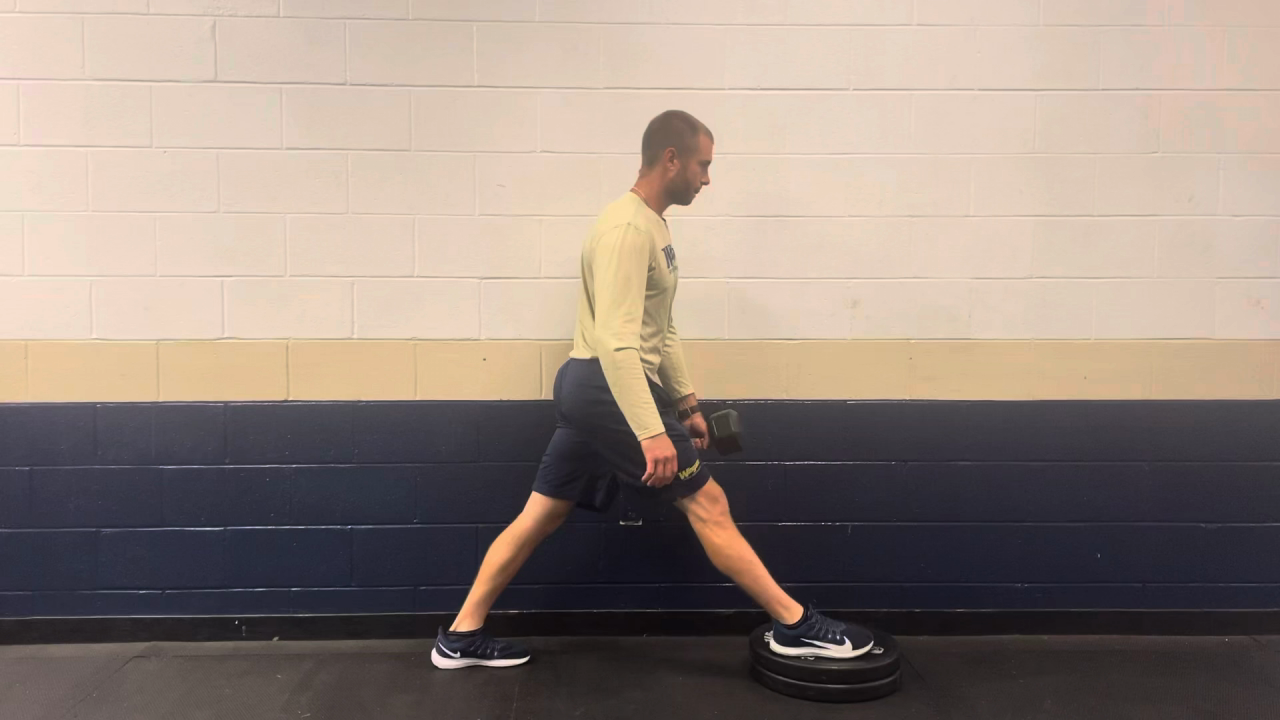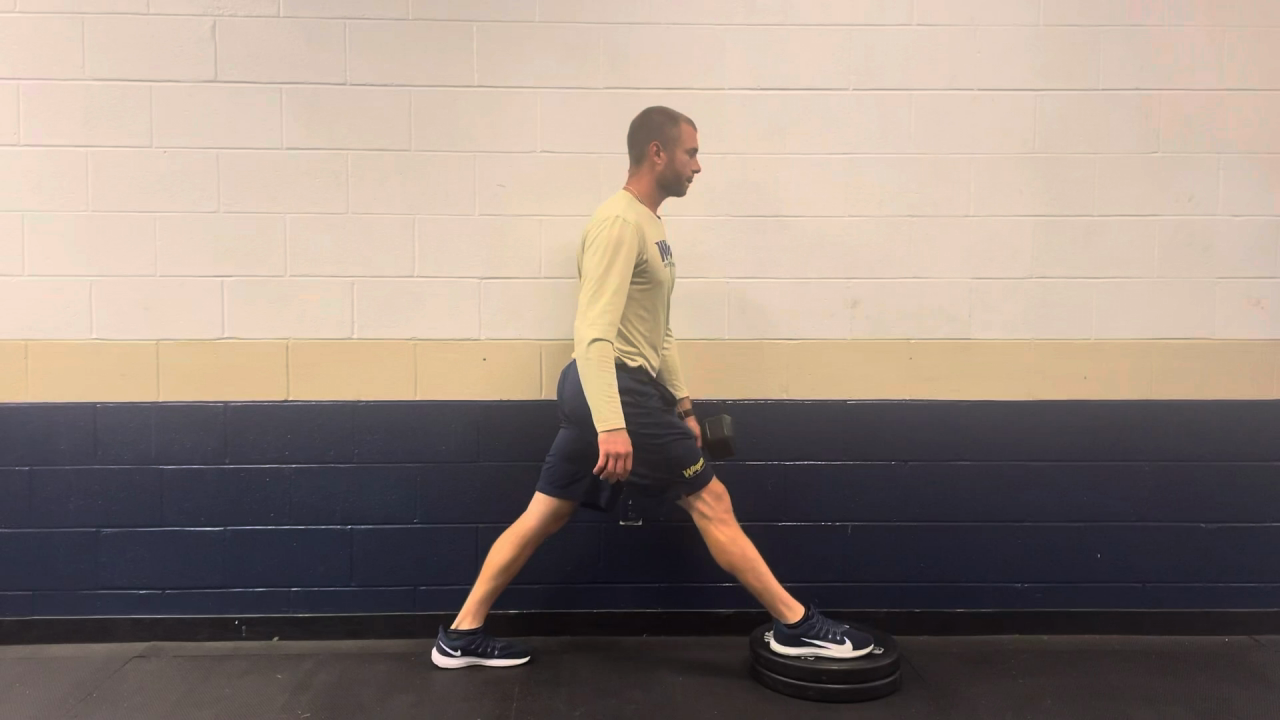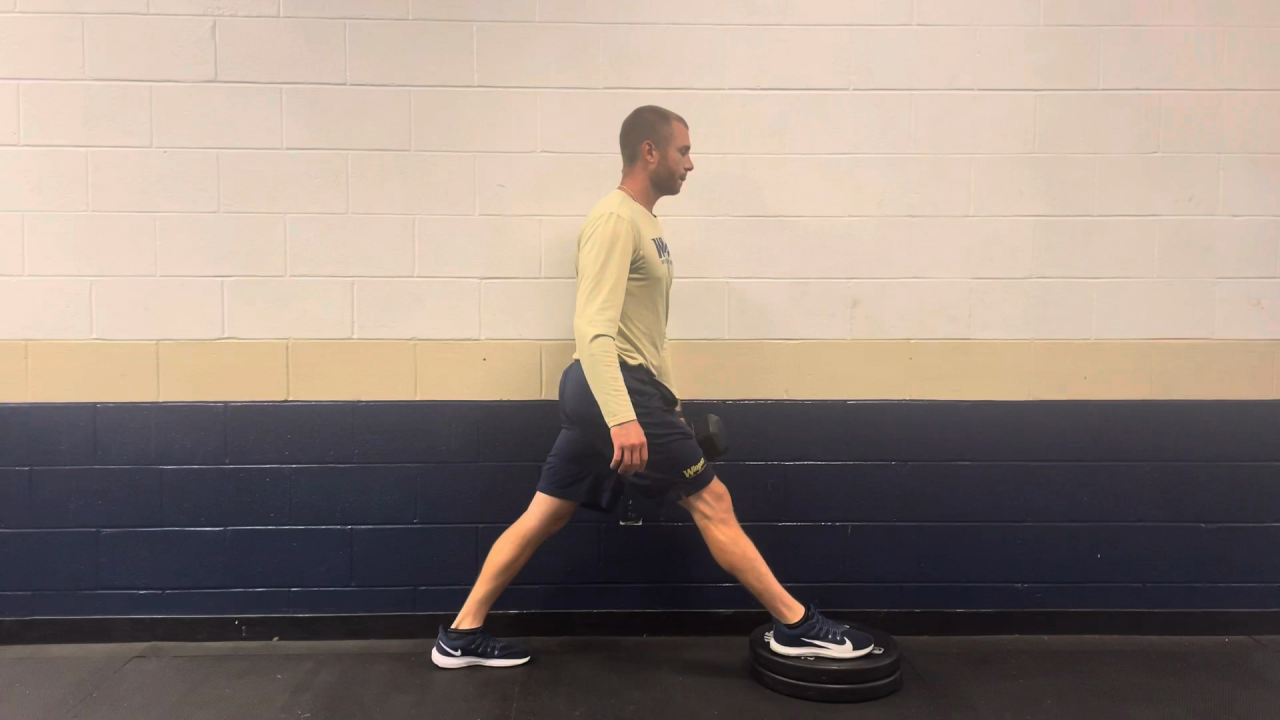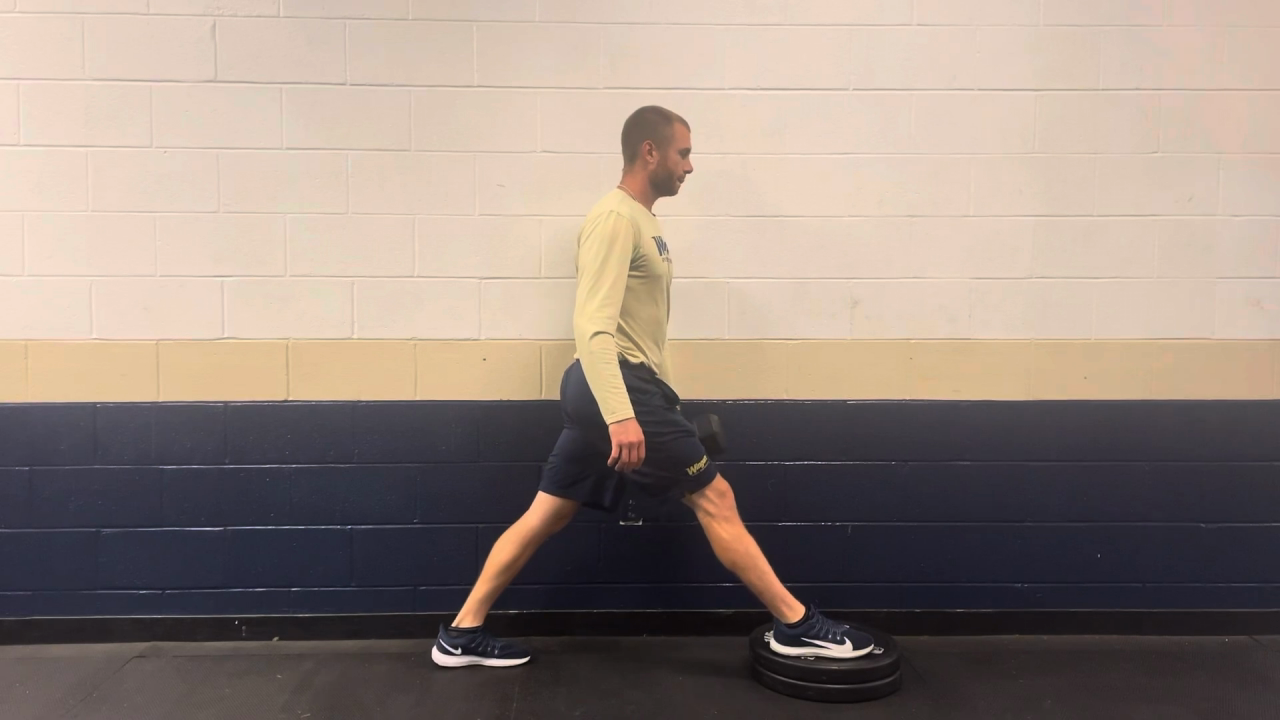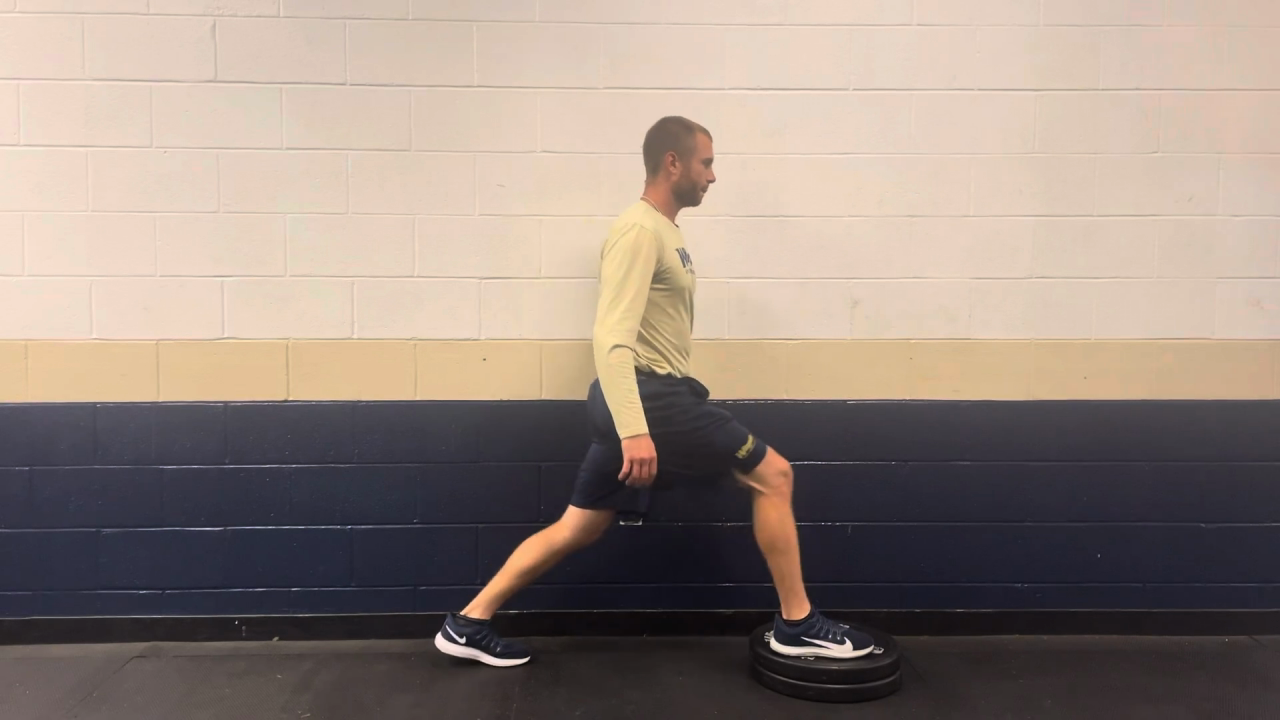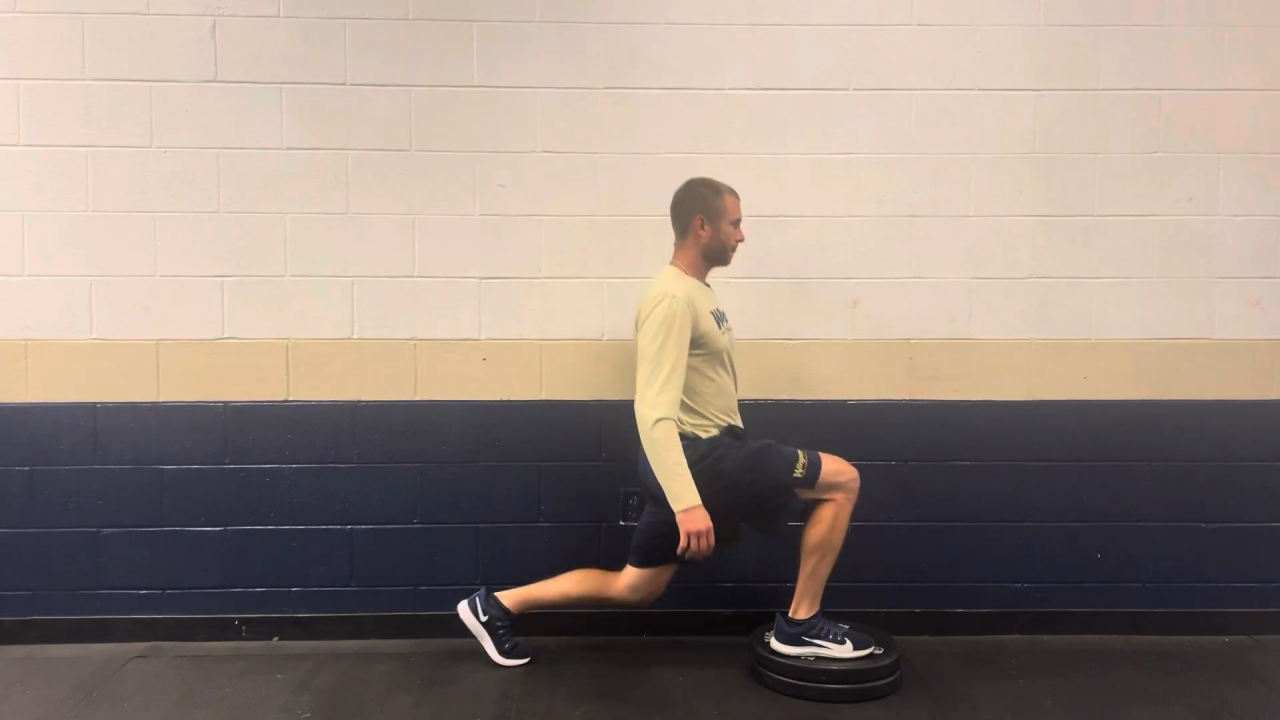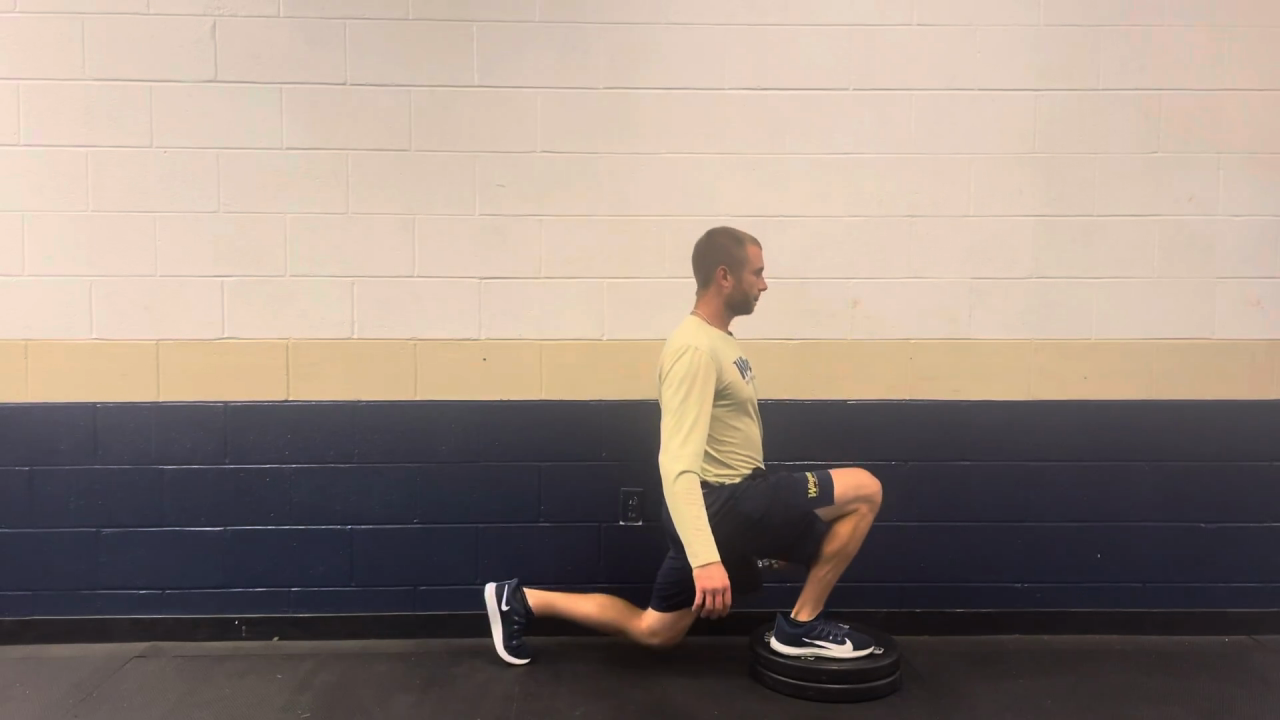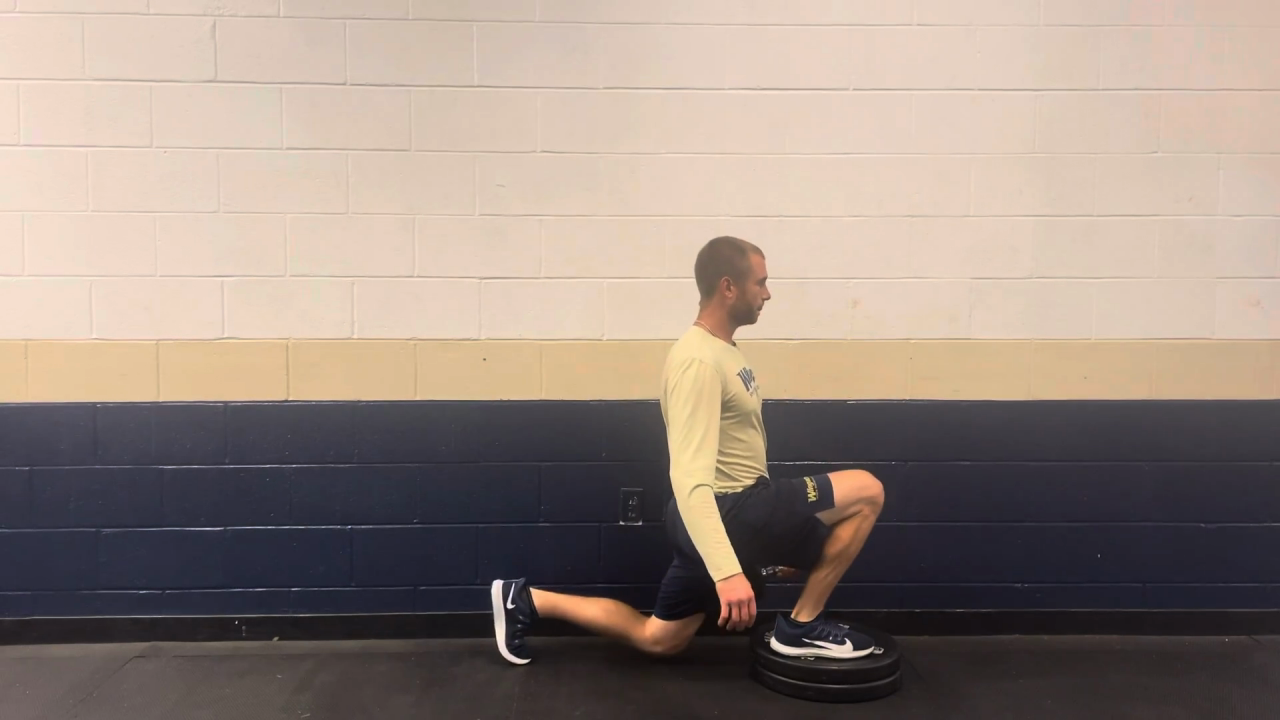
dt=0.4s
person 1, frame 1
left shoulder: (650, 224)
right shoulder: (628, 229)
left elbow: (659, 330)
right elbow: (616, 343)
left wrist: (687, 402)
right wrist: (653, 432)
left hip: (587, 387)
right hip: (605, 388)
left knee: (540, 514)
right knee: (707, 502)
left ankle: (461, 635)
right ankle: (797, 626)
person 1, frame 2
left shoulder: (647, 223)
right shoulder: (620, 224)
left elbow: (656, 330)
right elbow: (594, 332)
left wrist: (682, 404)
right wrist: (611, 425)
left hip: (598, 391)
right hip: (615, 389)
left knee: (544, 514)
right knee: (711, 501)
left ankle: (462, 634)
right ankle: (797, 625)
person 1, frame 3
left shoulder: (642, 221)
right shoulder: (616, 220)
right elbow: (594, 329)
left wrist: (670, 404)
right wrist: (624, 417)
left hip: (598, 390)
right hip: (616, 389)
left knee: (545, 514)
right knee: (712, 501)
left ankle: (462, 633)
right ankle: (797, 625)
person 1, frame 4
left shoulder: (640, 219)
right shoulder: (616, 218)
right elbow: (593, 326)
left wrist: (651, 402)
right wrist: (621, 416)
left hip: (601, 389)
right hip: (617, 387)
left knee: (547, 513)
right knee: (715, 498)
left ankle: (463, 632)
right ankle: (797, 625)
person 1, frame 5
left shoulder: (661, 229)
right shoulder: (639, 231)
right elbow: (611, 338)
right wrist: (634, 430)
left hip: (640, 398)
right hip: (649, 395)
left knee: (578, 525)
right knee: (772, 475)
left ankle: (469, 621)
right ankle: (798, 624)
person 1, frame 6
left shoulder: (693, 290)
right shoulder: (672, 298)
right elbow: (655, 412)
right wrist: (686, 502)
left hip: (701, 453)
right hip: (699, 457)
left knee: (635, 586)
right knee: (842, 480)
left ankle: (495, 606)
right ankle: (801, 624)
person 1, frame 7
left shoulder: (717, 339)
right shoulder: (696, 349)
right elbow: (678, 465)
left wrist: (766, 531)
right wrist: (704, 559)
left hip: (727, 499)
right hip: (723, 504)
left knee: (656, 630)
right knee: (864, 491)
left ankle: (519, 601)
right ankle: (803, 624)
person 1, frame 8
left shoulder: (720, 350)
right shoulder: (699, 363)
right elbow: (691, 481)
left wrist: (772, 534)
right wrist: (727, 572)
left hip: (733, 508)
right hip: (730, 513)
left knee: (659, 638)
right knee: (865, 492)
left ankle: (523, 601)
right ankle: (803, 625)
